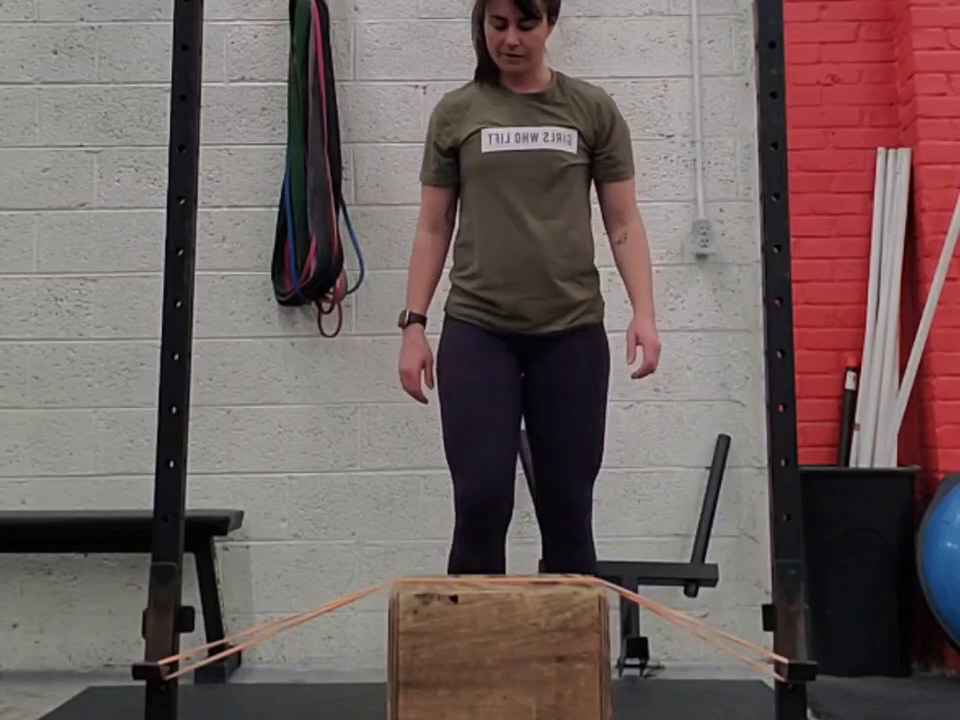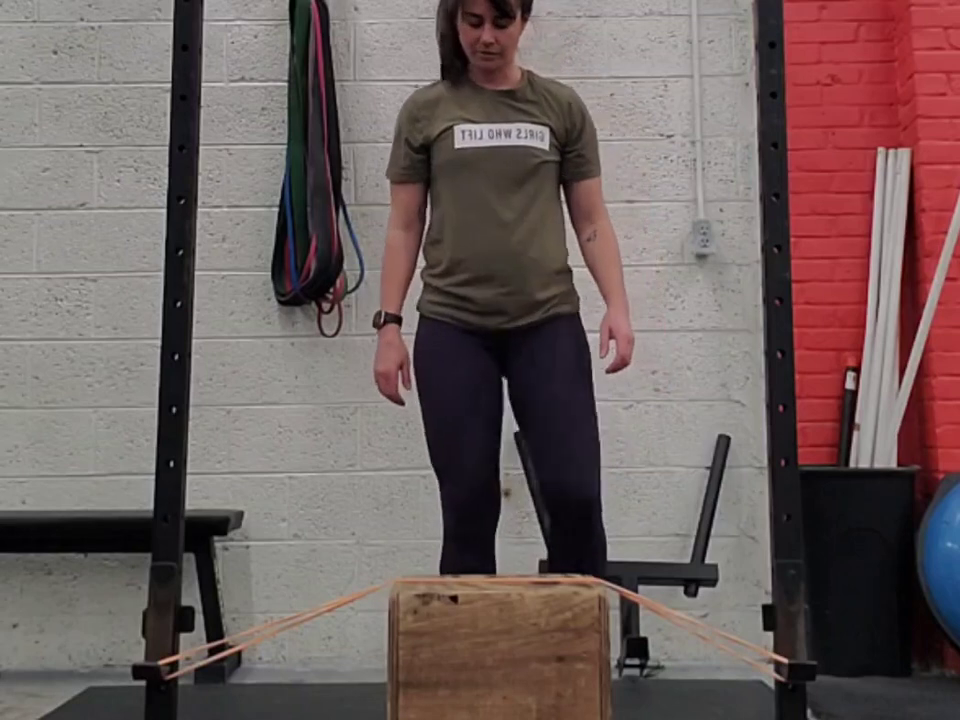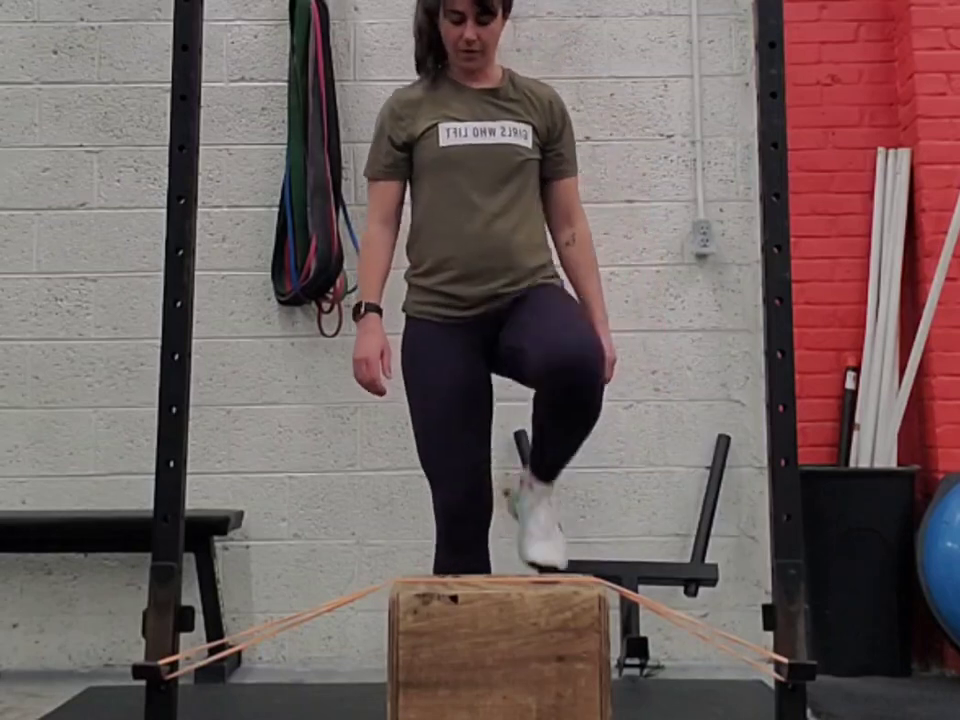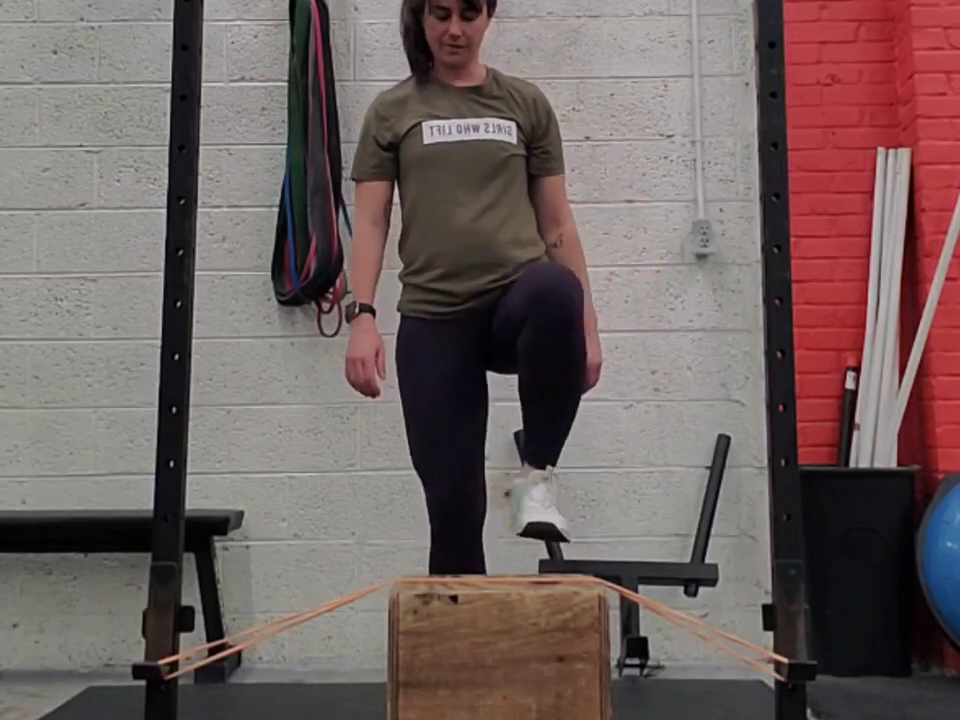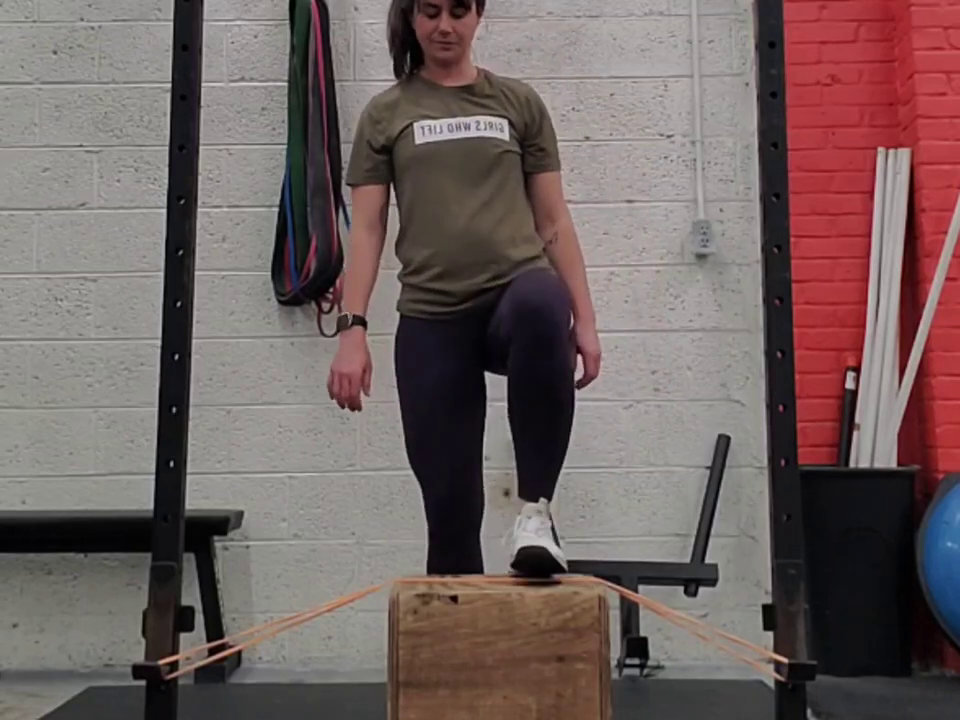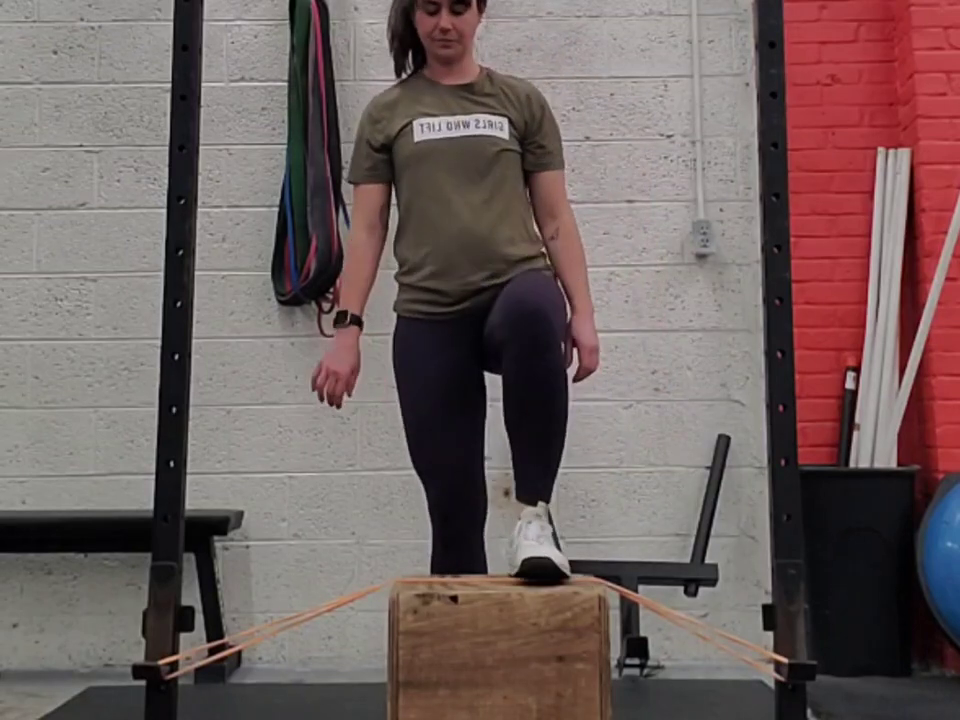
dt=0.2s
person 1, frame 1
left shoulder: (592, 108)
right shoulder: (455, 113)
left elbow: (622, 222)
right elbow: (433, 229)
left wrist: (644, 314)
right wrist: (413, 325)
left hip: (570, 331)
right hip: (476, 330)
left knee: (567, 506)
right knee: (481, 501)
person 1, frame 2
left shoulder: (561, 107)
right shoulder: (425, 110)
left elbow: (591, 220)
right elbow: (404, 227)
left wrist: (617, 307)
right wrist: (388, 326)
left hip: (546, 322)
right hip: (451, 329)
left knee: (574, 492)
right knee: (469, 503)
person 1, frame 3
left shoulder: (541, 105)
right shoulder: (406, 108)
left elbow: (568, 223)
right elbow: (381, 223)
left wrist: (597, 319)
right wrist: (369, 316)
left hip: (528, 301)
right hip: (439, 323)
left knee: (572, 360)
right knee: (459, 503)
left ankle: (537, 487)
person 1, frame 4
left shoulder: (526, 103)
right shoulder: (392, 110)
left elbow: (556, 223)
right elbow: (370, 223)
left wrist: (586, 320)
right wrist: (361, 317)
left hip: (515, 301)
right hip: (433, 319)
left knee: (556, 290)
right knee: (453, 503)
left ankle: (536, 473)
person 1, frame 5
left shoulder: (519, 102)
right shoulder: (385, 113)
left elbow: (553, 220)
right elbow: (367, 229)
left wrist: (584, 316)
right wrist: (352, 329)
left hip: (512, 299)
right hip: (431, 319)
left knee: (540, 305)
right knee: (450, 503)
left ankle: (534, 507)
person 1, frame 6
left shoulder: (521, 100)
right shoulder: (387, 112)
left elbow: (554, 217)
right elbow: (366, 229)
left wrist: (582, 311)
right wrist: (347, 328)
left hip: (513, 293)
right hip: (428, 318)
left knee: (534, 311)
right knee: (452, 504)
left ankle: (535, 512)
